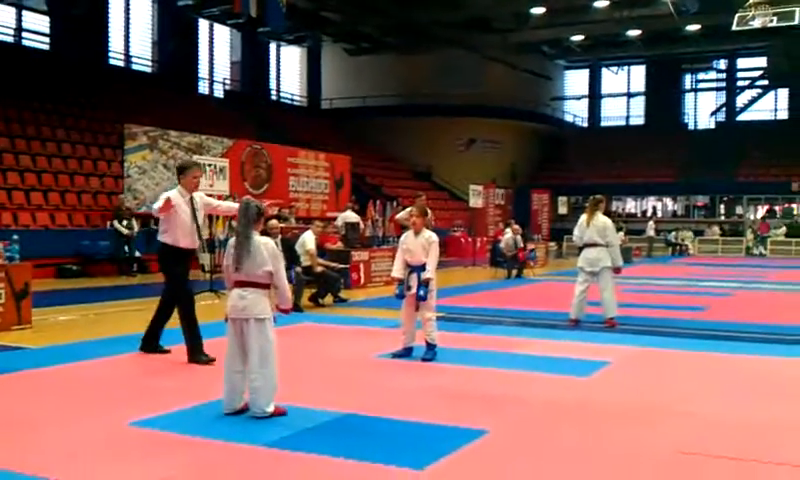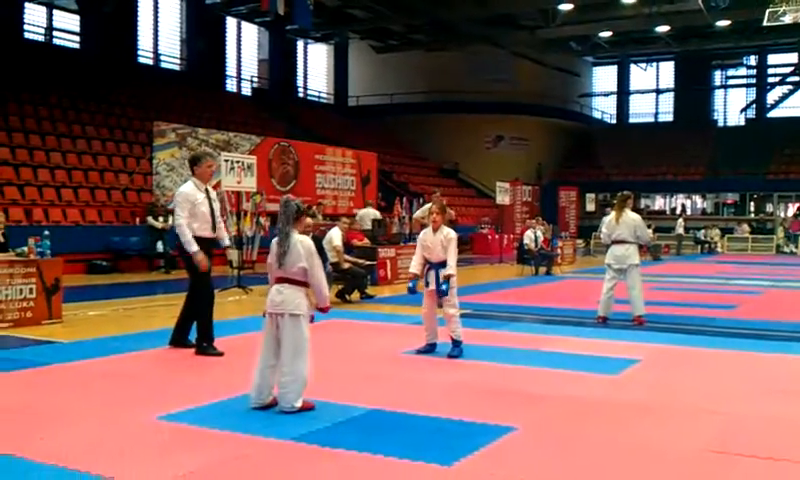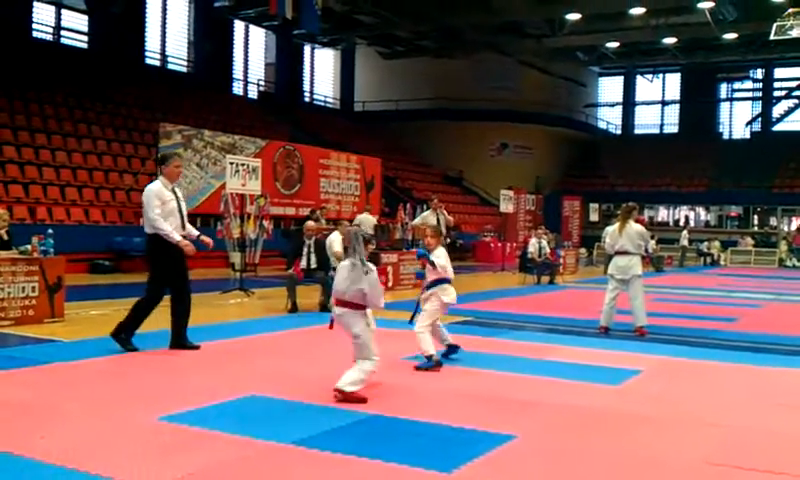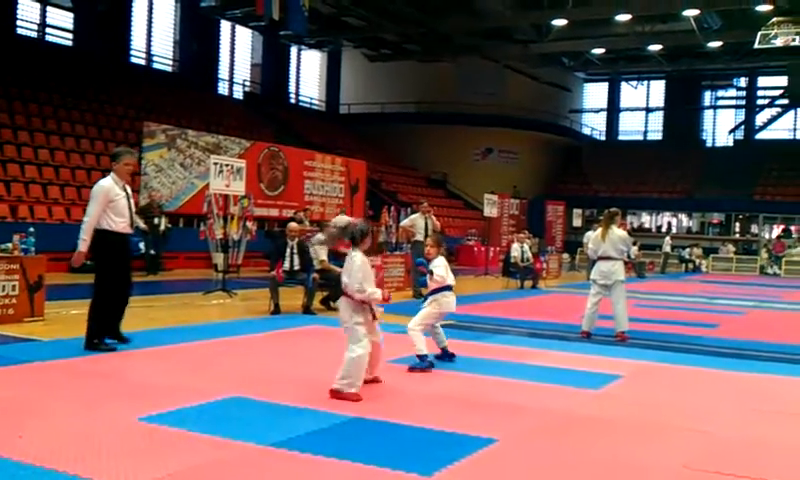
dt=0.7s
person 1, frame 1
left shoulder: (199, 199)
right shoulder: (170, 197)
left elbow: (222, 207)
right elbow: (157, 210)
right wrist: (162, 209)
left hip: (186, 255)
right hip: (171, 254)
left knee: (170, 299)
right knee: (186, 299)
left ankle: (150, 342)
right ankle: (195, 351)
person 1, frame 2
left shoulder: (209, 192)
right shoulder: (185, 192)
left elbow: (217, 222)
right elbow: (181, 225)
left wrist: (227, 244)
right wrist: (195, 252)
left hip: (205, 246)
right hip: (192, 247)
left knee: (197, 293)
right knee: (205, 293)
left ankle: (179, 337)
right ankle: (204, 343)
person 1, frame 3
left shoulder: (176, 192)
right shoulder: (153, 190)
right elbow: (156, 221)
left wrist: (199, 236)
right wrist: (180, 241)
left hip: (176, 247)
right hip: (161, 246)
left knee: (182, 293)
right knee: (154, 294)
left ankle: (179, 338)
right ankle: (123, 332)
person 1, frame 4
left shoulder: (126, 188)
right shoulder: (104, 187)
right elbow: (90, 219)
right wrist: (82, 248)
left hip: (122, 241)
right hip: (108, 241)
left knee: (123, 288)
right knee: (104, 290)
left ankle: (111, 329)
right ankle: (94, 338)
person 2, frame 1
left shoulder: (232, 244)
right shoulder: (267, 245)
left elbow: (228, 277)
right elbow: (279, 277)
right wrist: (285, 304)
left hip: (236, 302)
right hip: (258, 303)
left knee: (235, 356)
right knee: (261, 356)
left ankle: (233, 402)
right ankle: (262, 406)
person 2, frame 2
left shoulder: (277, 241)
right shoulder: (304, 242)
right elbow: (316, 276)
right wrist: (324, 301)
left hip: (275, 296)
right hip: (296, 299)
left knee: (269, 350)
right knee: (296, 353)
left ankle: (261, 397)
right ankle: (290, 401)
person 2, frame 3
left shoulder: (343, 266)
right shoulder: (368, 269)
left elbow: (336, 291)
right elbow: (375, 302)
right wrist: (379, 291)
left hip: (341, 312)
right hip: (356, 316)
left knee: (362, 352)
right knee: (369, 358)
left ankle: (358, 378)
right ankle: (345, 389)
person 2, frame 4
left shoulder: (355, 256)
right shoulder: (358, 260)
right elbow: (358, 289)
left wrist: (374, 281)
right wrist: (380, 294)
left hip: (362, 308)
right hip: (354, 309)
left knee: (375, 342)
right knee: (359, 347)
left ankle: (366, 374)
right ankle: (341, 387)
person 3, frame 1
left shoulder: (431, 237)
right shoulder: (405, 237)
left elbow: (432, 261)
right elbow: (400, 259)
left wrist: (425, 282)
right wrist: (399, 281)
left hip: (424, 277)
right hip: (410, 277)
left knee: (427, 314)
right knee: (407, 314)
left ankle: (431, 347)
right ankle: (407, 346)
person 3, frame 2
left shoulder: (449, 234)
right shoulder: (423, 235)
left elbow: (451, 258)
right elbow: (418, 257)
left wrist: (447, 280)
right wrist: (414, 278)
left hip: (444, 274)
right hip: (429, 273)
left knee: (451, 310)
right knee: (427, 311)
left ankle: (457, 344)
right ankle: (431, 343)
person 3, frame 3
left shoulder: (440, 252)
right shoulder: (432, 253)
left elbow: (444, 269)
left wrist: (429, 261)
right wrist: (424, 277)
left hip: (439, 293)
right hip: (438, 293)
left knee: (421, 327)
right knee: (432, 322)
left ankle: (433, 359)
right ankle: (450, 345)
person 3, frame 4
left shoulder: (438, 262)
right shoulder: (436, 262)
left elbow: (441, 278)
right elbow: (443, 279)
left wrist: (428, 271)
right wrist: (428, 282)
left hip: (440, 301)
right hip: (443, 300)
left knee: (414, 327)
right knee: (431, 324)
left ankle: (424, 360)
right ankle: (446, 351)
person 4, frame 1
left shoulder: (582, 219)
right shoulder: (606, 221)
left elbow: (577, 239)
right elbow: (613, 243)
right wrist: (617, 263)
left hip: (586, 255)
right hip: (601, 255)
left knee: (581, 286)
right knee: (607, 288)
left ankle: (574, 317)
right ankle: (610, 318)
person 4, frame 2
left shoulder: (611, 217)
right shoulder: (635, 218)
left elbow: (605, 237)
right elbow: (644, 237)
right wrist: (646, 242)
left hip: (614, 252)
right hip: (629, 252)
left knee: (609, 284)
right knee: (634, 285)
left ankle: (602, 314)
right ankle: (638, 315)
person 4, frame 3
left shoulder: (615, 228)
right shoulder: (639, 229)
left elbow: (608, 247)
right elbow: (646, 242)
left hip: (618, 262)
right hip: (633, 263)
left knee: (611, 294)
right knee: (636, 296)
left ankle: (604, 324)
right ankle: (639, 326)
person 4, frame 4
left shoulder: (598, 233)
right shoulder: (621, 234)
left elbow: (591, 252)
right elbow: (628, 248)
left hip: (600, 267)
right hip: (616, 268)
left knee: (593, 299)
right knee: (619, 301)
left ankle: (586, 329)
right ankle: (621, 331)
